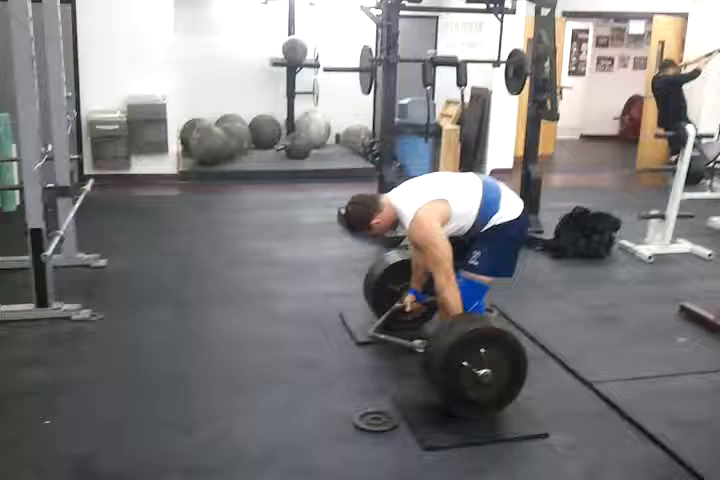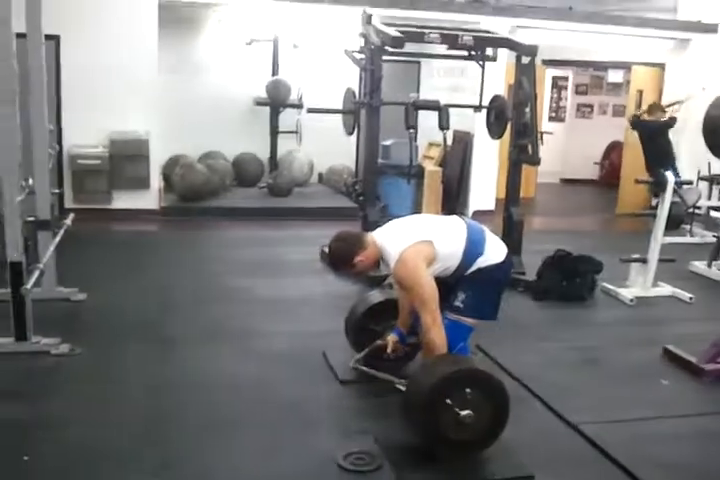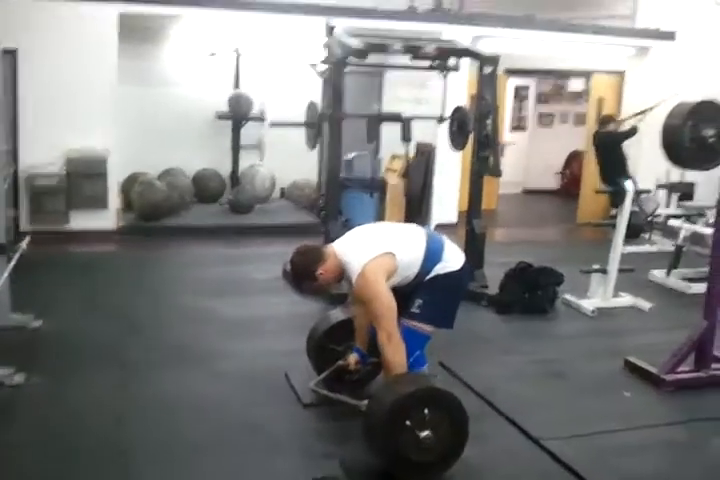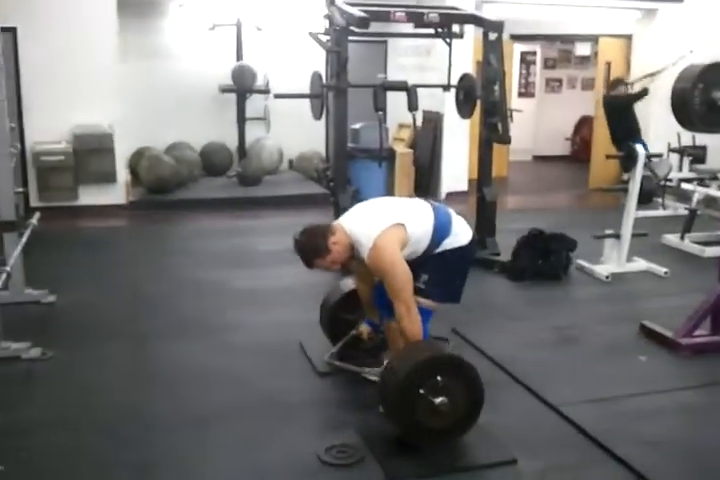
dt=0.5s
person 1, frame 1
left shoulder: (420, 220)
right shoulder: (398, 199)
left elbow: (446, 278)
right elbow: (420, 249)
right wrist: (415, 290)
left hip: (506, 218)
right hip: (479, 208)
left knee: (466, 295)
person 1, frame 2
left shoulder: (405, 261)
right shoulder: (382, 238)
left elbow: (432, 319)
right elbow: (407, 290)
right wrist: (400, 331)
left hip: (489, 262)
right hip: (464, 251)
left knee: (450, 337)
right knee: (422, 317)
person 1, frame 3
left shoulder: (365, 272)
right shoulder: (339, 251)
left elbow: (389, 336)
right elbow: (360, 306)
right wrist: (360, 350)
left hip: (446, 269)
right hip: (420, 262)
left knee: (409, 347)
right knee: (382, 330)
person 1, frame 4
left shoulder: (378, 248)
right shoulder: (344, 230)
left elbow: (406, 307)
right elbow: (364, 278)
right wrist: (371, 321)
left hip: (452, 243)
right hip: (427, 232)
left knee: (415, 311)
right knee: (383, 299)
